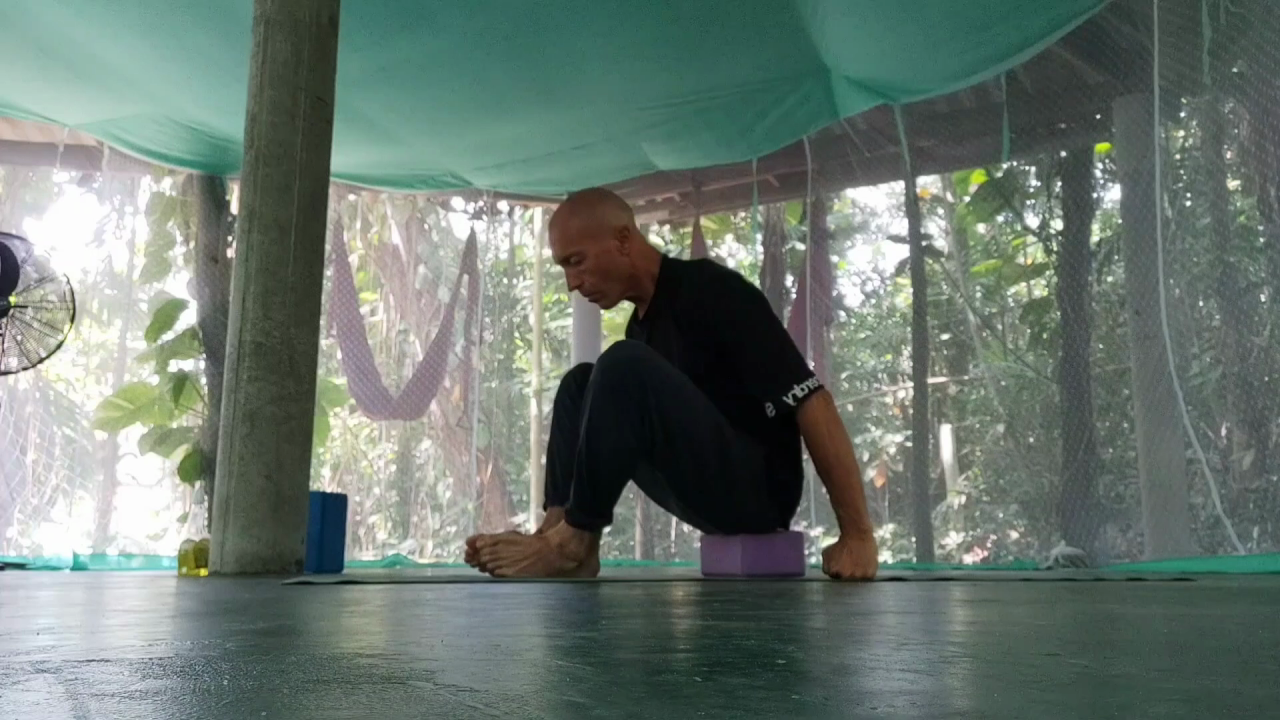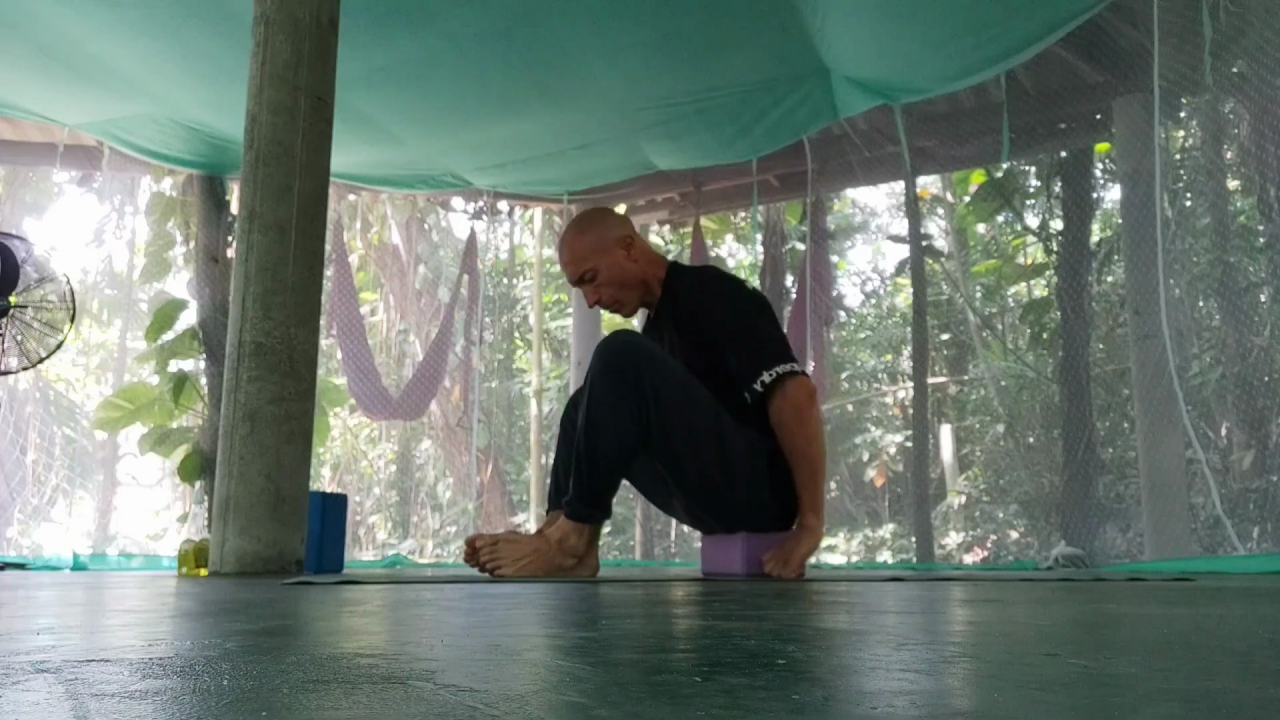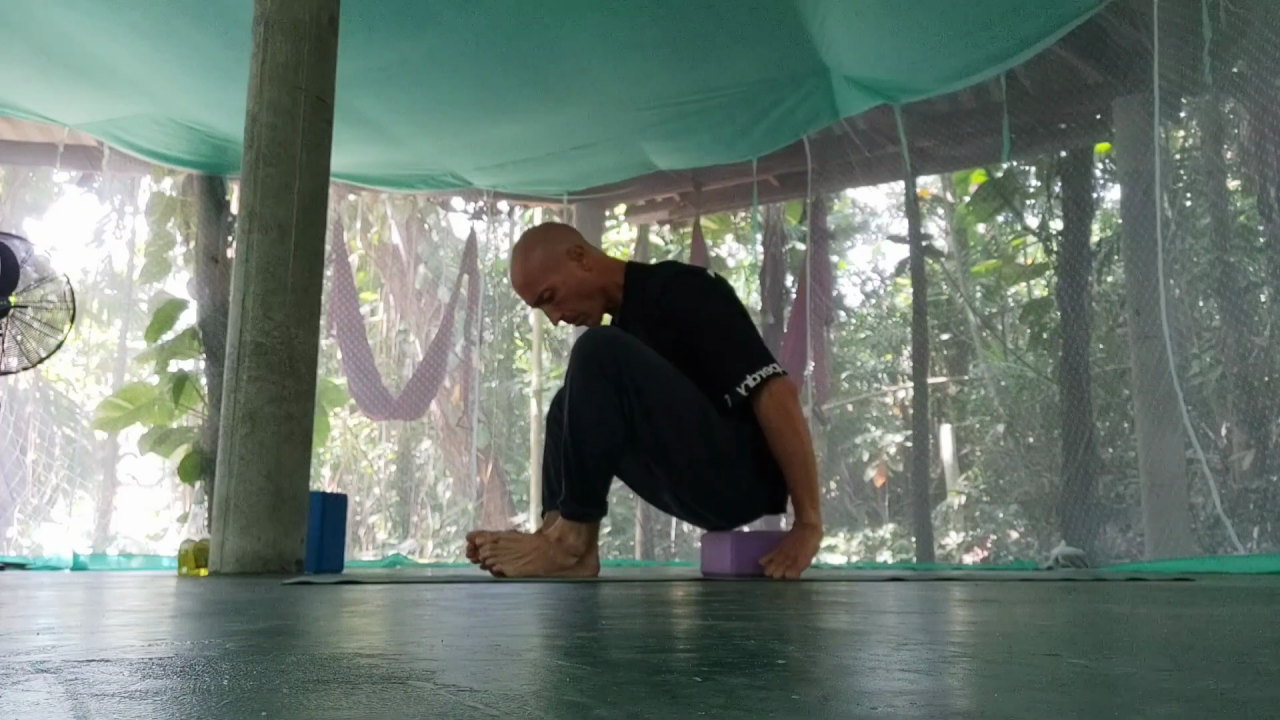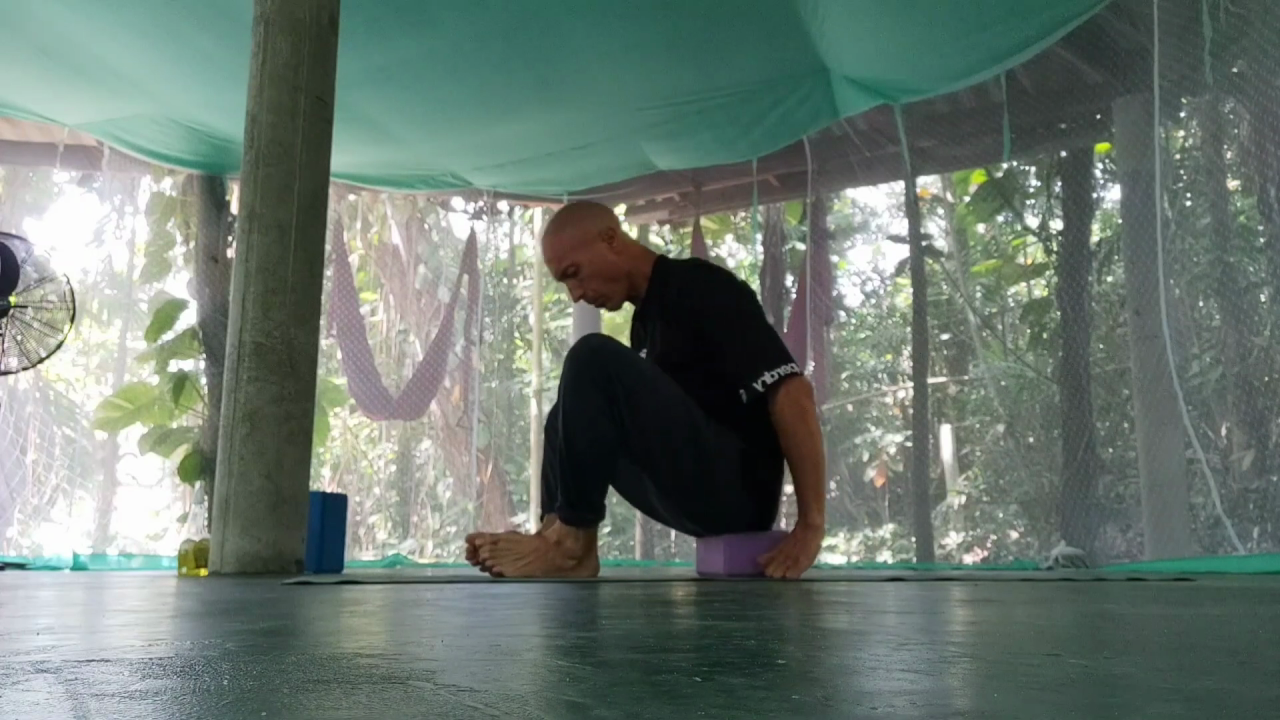
dt=0.5s
person 1, frame 1
left shoulder: (712, 294)
right shoulder: (640, 325)
left elbow: (811, 401)
left wrist: (856, 534)
left hip: (757, 491)
right hip: (704, 491)
left knee: (624, 368)
right knee: (582, 384)
left ankle: (573, 542)
right ankle: (560, 528)
person 1, frame 2
left shoulder: (711, 295)
right shoulder: (657, 326)
left elbow: (795, 391)
left wrist: (809, 524)
left hip: (758, 490)
right hip: (707, 491)
left knee: (621, 356)
right knee: (592, 402)
left ankle: (574, 538)
right ankle: (560, 529)
person 1, frame 3
left shoulder: (679, 291)
right shoulder: (624, 324)
left elbow: (775, 391)
left wrist: (808, 524)
left hip: (744, 481)
right hip: (698, 487)
left knee: (600, 355)
right knee: (571, 407)
left ankle: (572, 539)
right ankle: (559, 531)
person 1, frame 4
left shoulder: (700, 289)
right shoulder: (646, 320)
left elbow: (790, 390)
left wrist: (810, 525)
left hip: (735, 488)
right hip: (693, 491)
left knee: (593, 361)
right knee: (572, 413)
left ankle: (572, 539)
right ankle: (557, 533)
